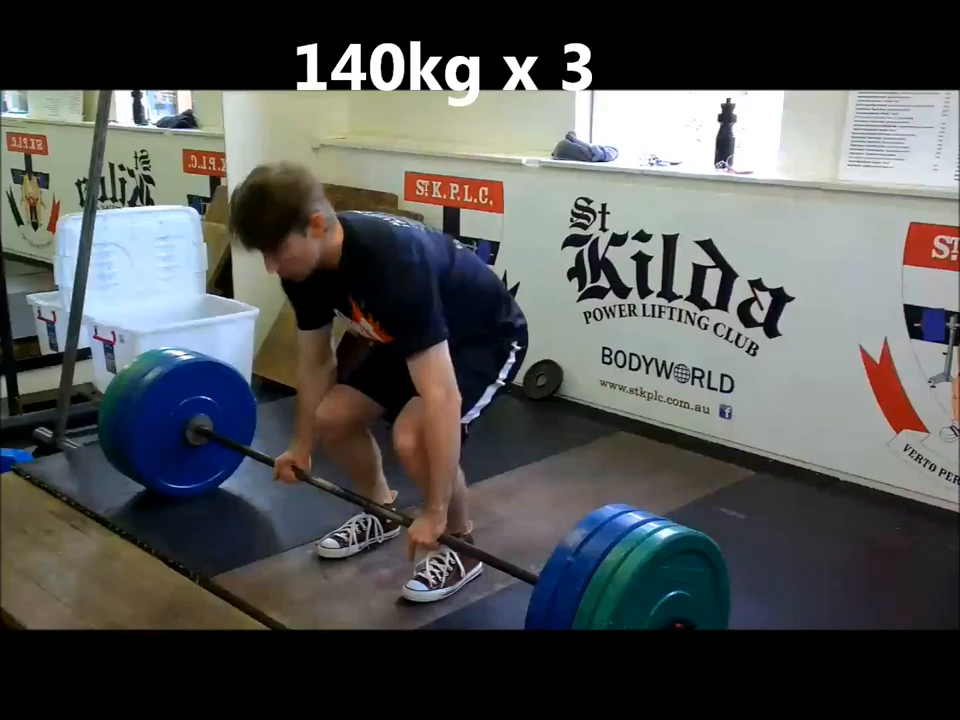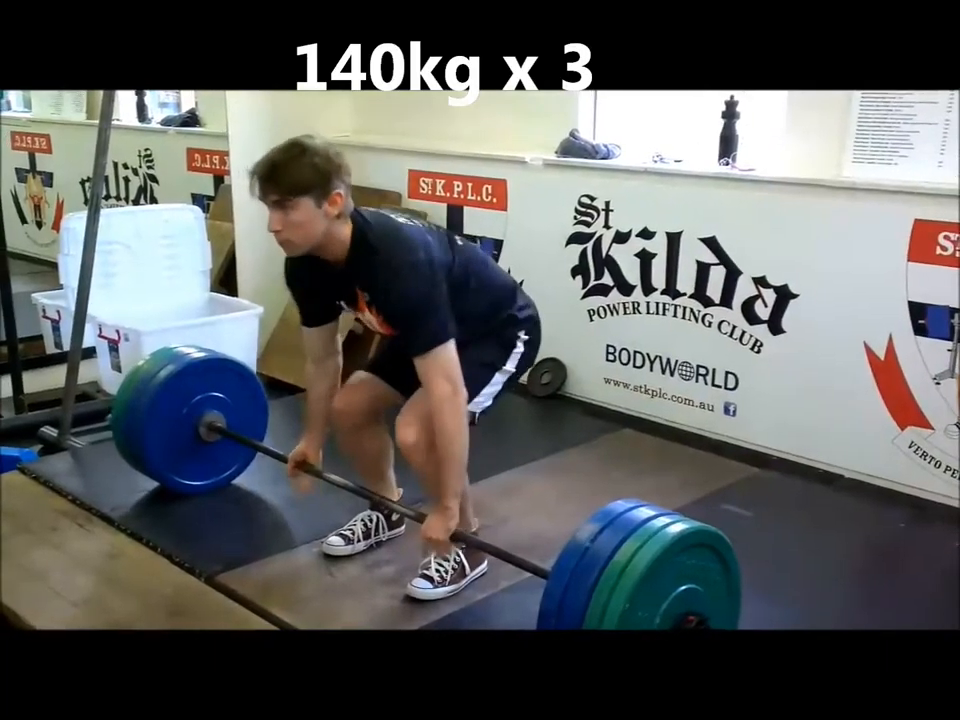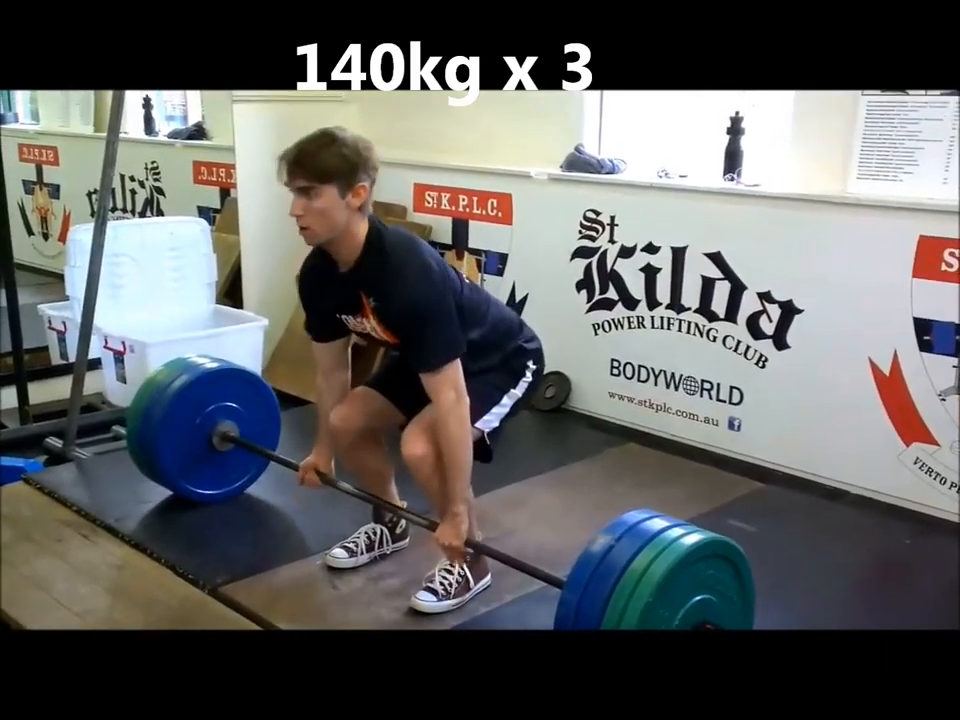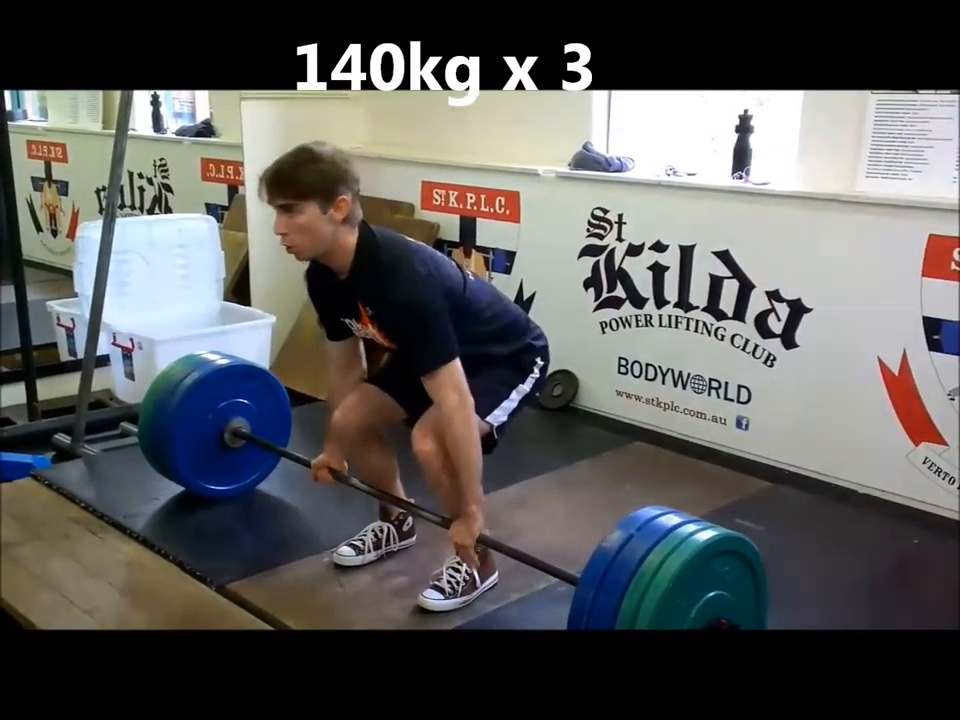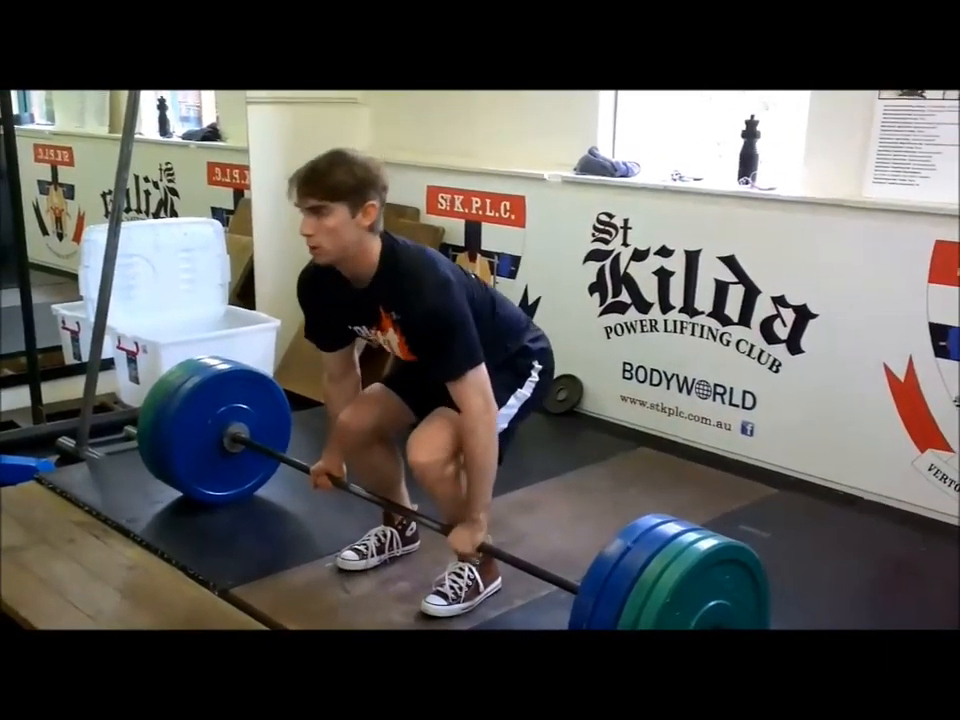
dt=0.5s
person 1, frame 1
left shoulder: (393, 265)
right shoulder: (302, 269)
left elbow: (441, 396)
right elbow: (315, 360)
left wrist: (434, 512)
right wrist: (301, 445)
left hip: (488, 336)
right hip: (408, 336)
left knee: (412, 437)
right knee: (332, 418)
left ankle: (460, 547)
right ankle: (380, 512)
person 1, frame 2
left shoulder: (399, 262)
right shoulder: (306, 263)
left elbow: (446, 391)
right elbow: (321, 357)
left wrist: (446, 509)
right wrist: (312, 439)
left hip: (499, 327)
right hip: (433, 325)
left knee: (416, 430)
right knee: (349, 406)
left ankle: (467, 545)
right ankle: (386, 510)
person 1, frame 3
left shoulder: (410, 275)
right shoulder: (318, 275)
left elbow: (452, 401)
right elbow: (332, 367)
left wrist: (456, 513)
right wrist: (322, 449)
left hip: (503, 359)
right hip: (422, 354)
left knee: (420, 447)
right knee: (346, 424)
left ankle: (469, 561)
right ankle: (390, 523)
person 1, frame 4
left shoulder: (403, 280)
right shoulder: (323, 275)
left elbow: (455, 402)
right elbow: (346, 364)
left wrist: (470, 512)
right wrist: (332, 447)
left hip: (510, 354)
right hip: (436, 352)
left knee: (431, 442)
right knee: (351, 421)
left ankle: (476, 560)
right ankle: (396, 522)
person 1, frame 5
left shoulder: (427, 287)
right shoulder: (318, 284)
left elbow: (479, 409)
right elbow: (340, 372)
left wrist: (475, 520)
right wrist: (333, 452)
left hip: (513, 361)
right hip: (432, 360)
left knee: (429, 452)
right knee: (355, 426)
left ankle: (479, 566)
right ankle: (399, 528)
